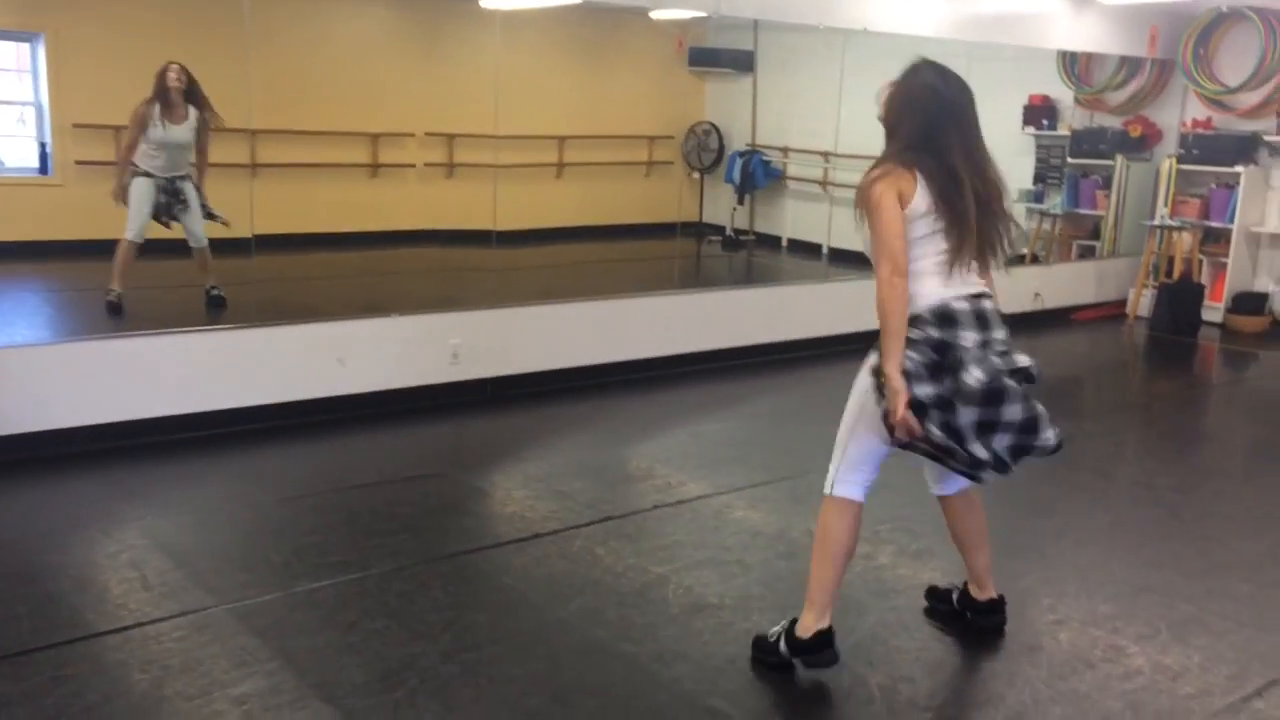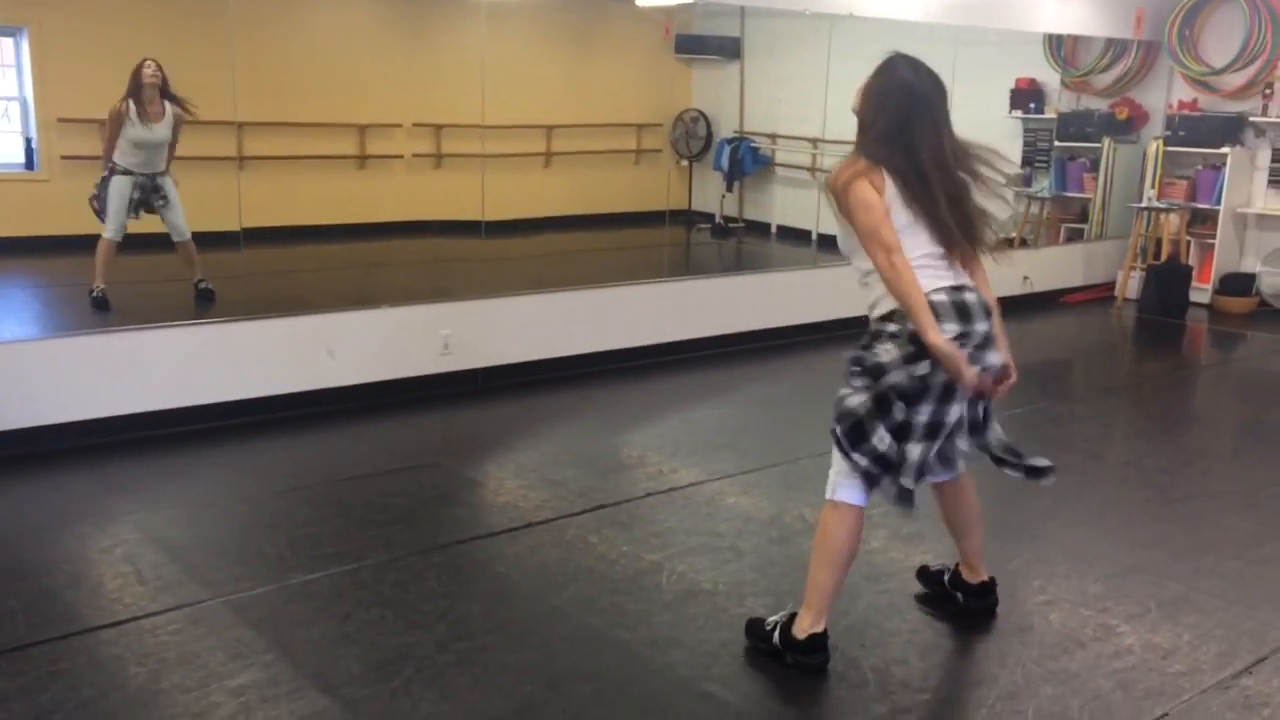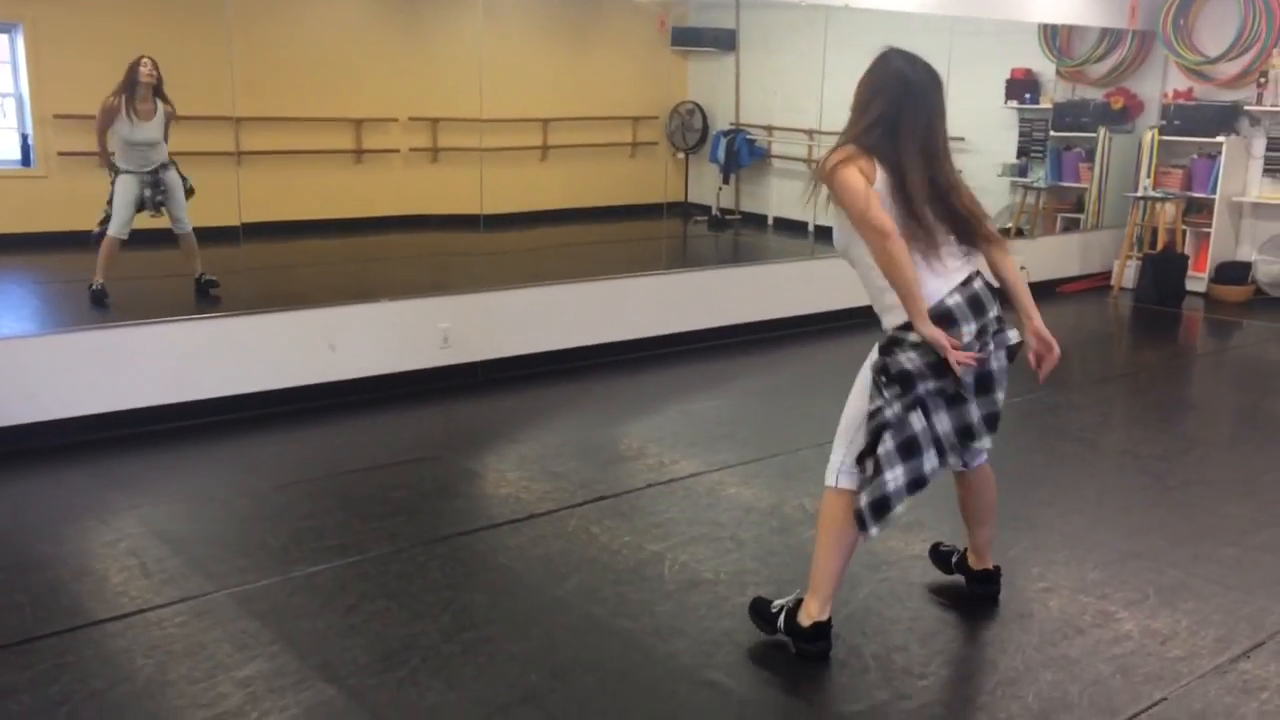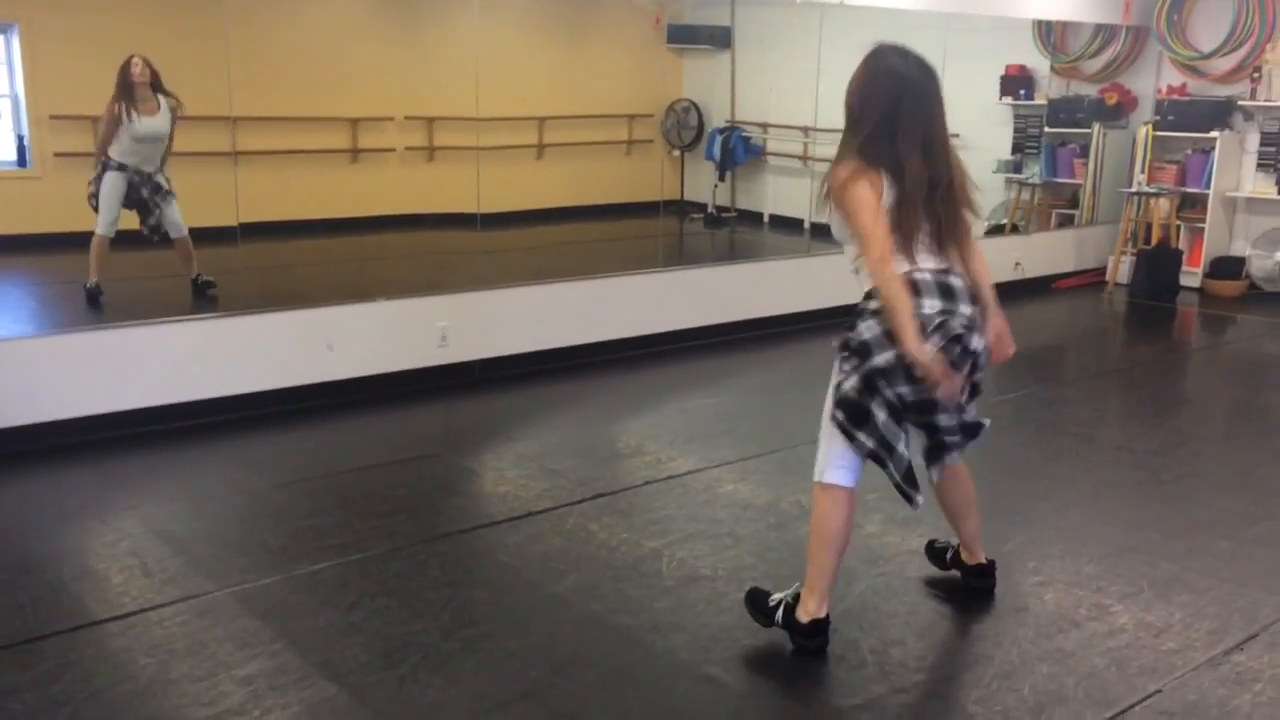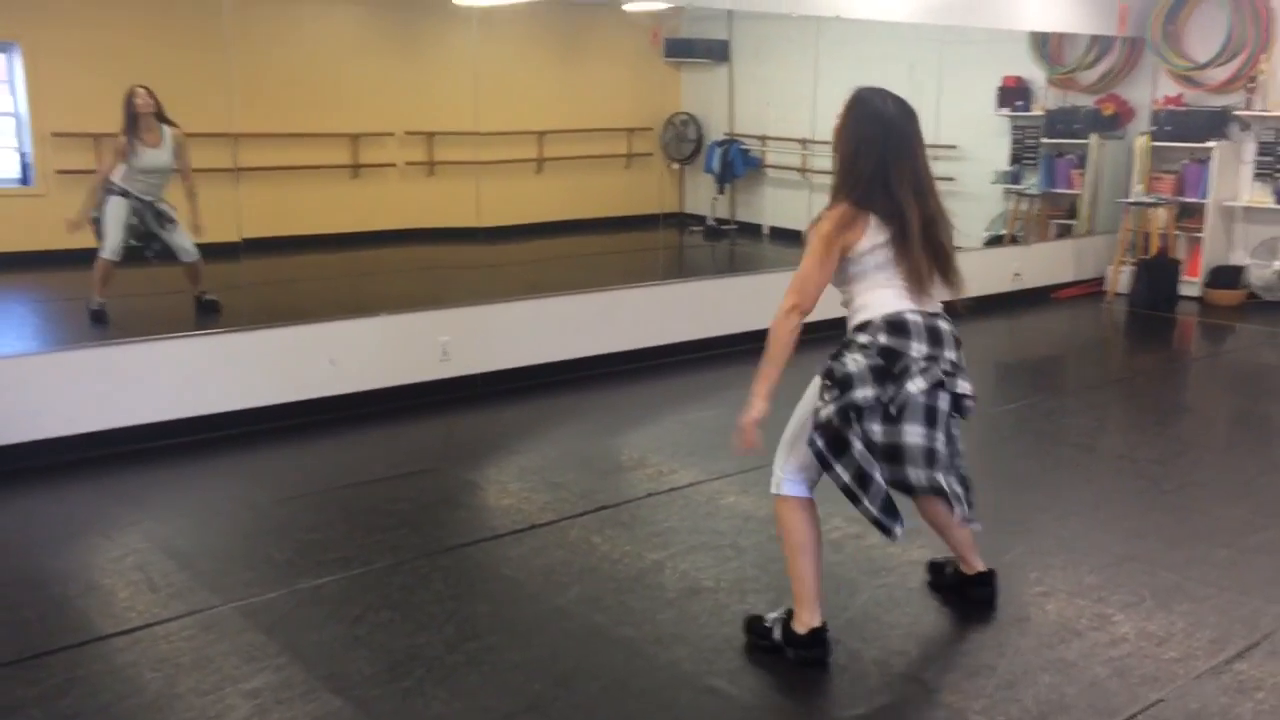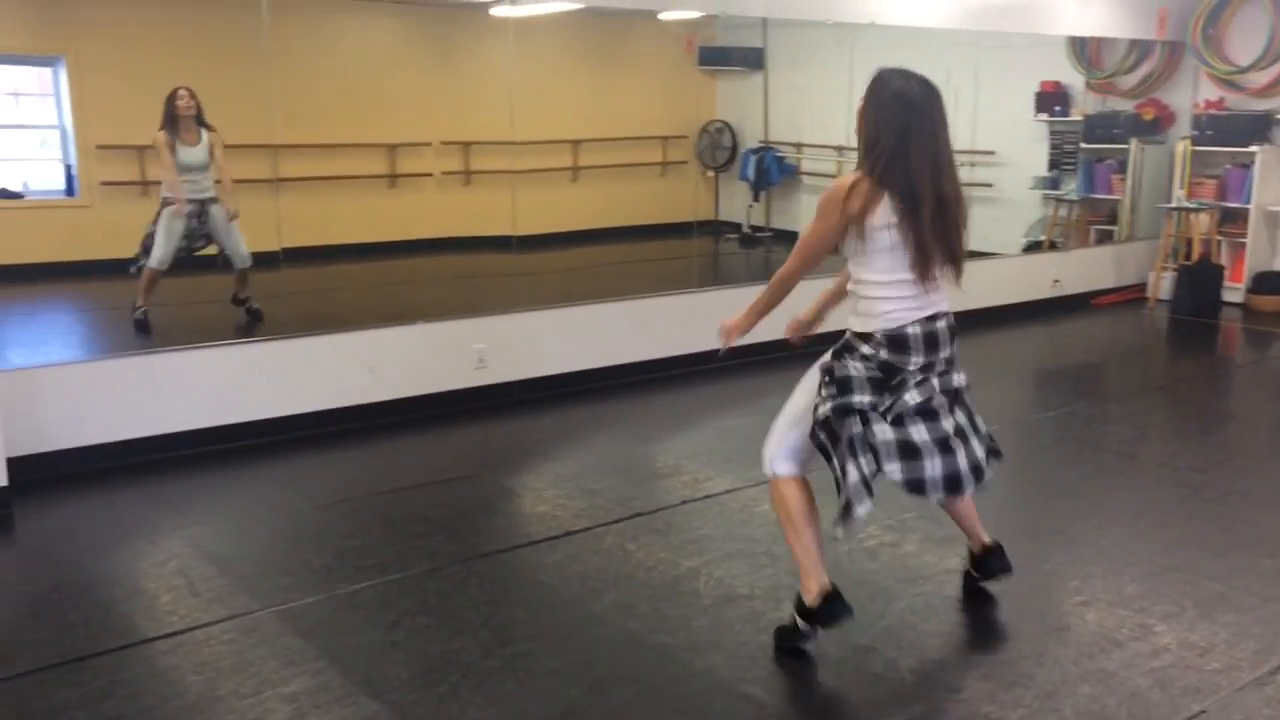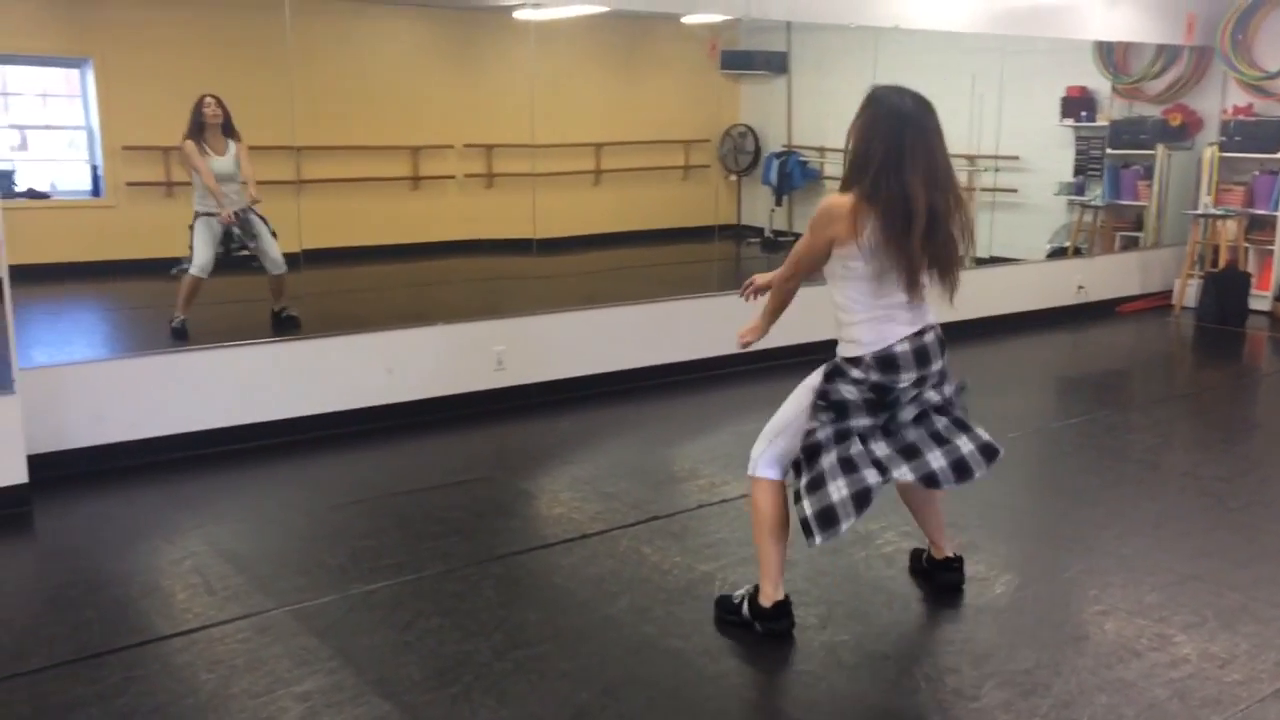
dt=0.2s
person 1, frame 1
left shoulder: (887, 180)
right shoulder: (964, 180)
left elbow: (892, 277)
left wrist: (892, 373)
left hip: (924, 336)
right hip: (981, 332)
left knee: (847, 480)
right knee: (951, 475)
left ankle: (811, 630)
right ankle: (983, 598)
person 1, frame 2
left shoulder: (856, 177)
right shoulder: (938, 174)
left elbow: (891, 258)
right elbow: (967, 255)
left wrist: (934, 341)
right wrist: (993, 341)
left hip: (909, 335)
right hip: (967, 322)
left knee: (849, 484)
right knee: (942, 462)
left ankle: (806, 631)
right ankle: (974, 580)
person 1, frame 3
left shoulder: (844, 164)
right shoulder: (932, 167)
left elbow: (885, 238)
right elbow: (992, 240)
left wrist: (926, 331)
right wrist: (1033, 320)
left hip: (918, 334)
right hip: (978, 313)
left knee: (847, 472)
right knee: (965, 449)
left ankle: (811, 617)
right ankle: (981, 566)
person 1, frame 4
left shoulder: (853, 173)
right shoulder: (937, 163)
left elbow: (881, 256)
right elbow: (964, 244)
left wrist: (910, 343)
right wrist: (992, 315)
left hip: (895, 318)
right hip: (955, 312)
left knee: (836, 466)
right knee: (945, 444)
left ankle: (809, 613)
right ankle: (974, 559)
person 1, frame 5
left shoulder: (843, 220)
right shoulder: (920, 208)
left elbow: (793, 309)
left wrist: (759, 396)
left hip: (878, 350)
right hip: (939, 346)
left knee: (790, 481)
right knee: (921, 471)
left ankle: (804, 626)
right ankle: (972, 576)
person 1, frame 6
left shoulder: (853, 193)
right shoulder: (938, 192)
left elbow: (799, 265)
left wrist: (750, 314)
right wrist: (817, 310)
left hip: (874, 353)
right hip: (934, 342)
left knee: (783, 459)
right knee: (925, 450)
left ankle: (818, 596)
right ankle: (984, 548)
person 1, frame 7
left shoulder: (840, 211)
right shoulder: (935, 208)
left elbow: (791, 276)
left wrist: (764, 321)
right wrist: (779, 279)
left hip: (862, 371)
right hip: (921, 358)
left knee: (767, 463)
right knee: (904, 455)
left ankle: (768, 600)
right ankle: (942, 559)
person 2, frame 1
left shoulder: (198, 115)
right shoulder: (146, 111)
left elbow: (202, 154)
right elbow: (128, 147)
left wrist: (199, 186)
right wrist: (120, 183)
left hip: (180, 179)
right hip: (145, 176)
left knee: (197, 235)
right knee: (134, 232)
left ankle: (211, 287)
right ankle: (115, 290)
person 2, frame 2
left shoulder: (174, 113)
right shoulder: (122, 108)
right elbow: (109, 142)
right wrist: (107, 169)
left hip: (157, 176)
right hip: (122, 174)
left knee: (181, 231)
right knee: (113, 229)
left ankle: (199, 282)
right ankle: (98, 287)
person 2, frame 3
left shoulder: (165, 110)
right shoulder: (115, 104)
right elbow: (101, 135)
right wrist: (109, 164)
left hip: (162, 170)
right hip: (128, 173)
left knee: (183, 224)
right knee: (118, 227)
left ankle: (199, 276)
right ankle: (97, 283)
person 2, frame 4
left shoulder: (170, 105)
right shoulder: (119, 108)
right elbow: (102, 142)
left wrist: (160, 168)
right wrist: (96, 179)
left hip: (151, 173)
right hip: (119, 170)
left knee: (177, 225)
right knee: (106, 224)
left ankle: (196, 278)
right ankle: (92, 283)
person 2, frame 5
left shoulder: (174, 135)
right shoulder: (125, 140)
left elbow: (186, 175)
right elbow: (103, 175)
left wrist: (195, 213)
right wrist: (84, 212)
left hip: (153, 201)
right hip: (122, 195)
left knee: (188, 249)
right knee: (112, 248)
left ankle: (201, 295)
right ankle: (97, 302)
person 2, frame 6
left shoulder: (211, 136)
right shoulder: (164, 137)
left elbow: (222, 167)
right elbow: (169, 170)
left wrist: (230, 200)
right wrist: (178, 200)
left hip: (210, 203)
right hip: (176, 203)
left knee: (242, 256)
right knee: (159, 257)
left ankle: (242, 296)
right ankle: (140, 306)
person 2, frame 7
left shoulder: (237, 145)
right shoulder: (192, 146)
left elbow: (246, 170)
right elbow: (205, 175)
left wrist: (252, 189)
right wrist: (222, 206)
left hip: (242, 211)
right hip: (209, 215)
left knee: (276, 261)
right knee: (201, 265)
left ankle: (279, 310)
right ankle: (179, 317)
